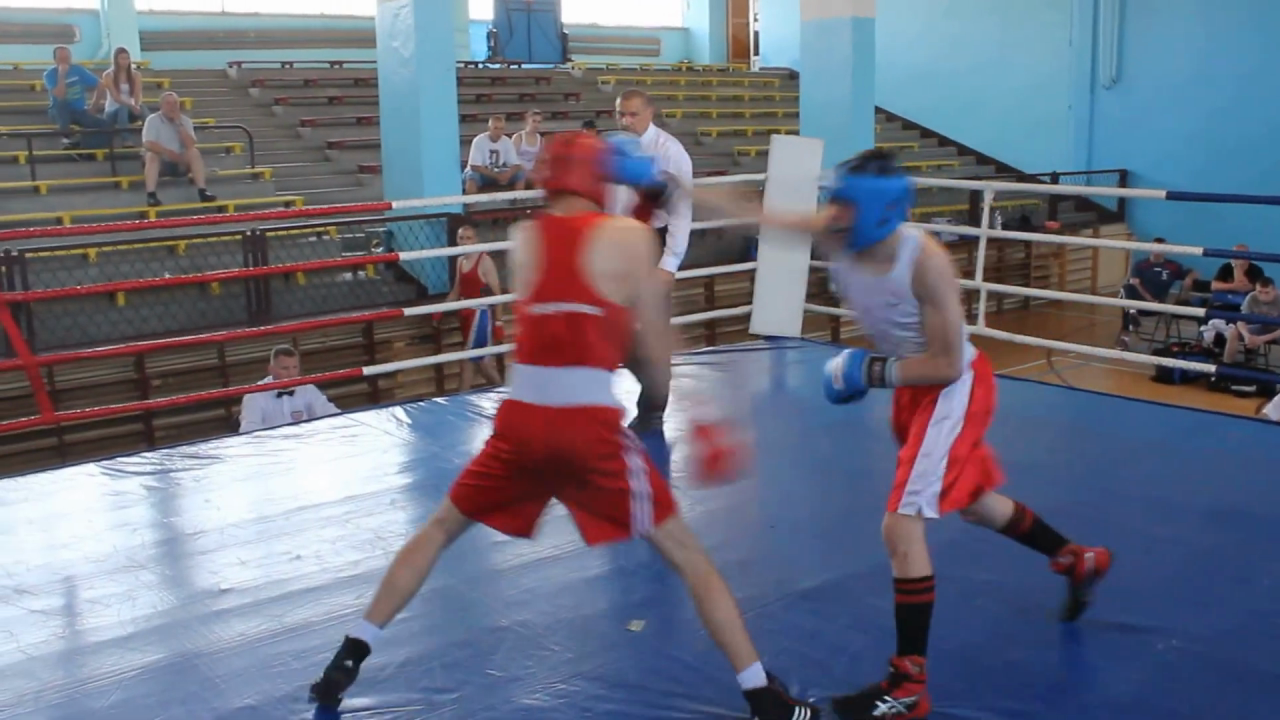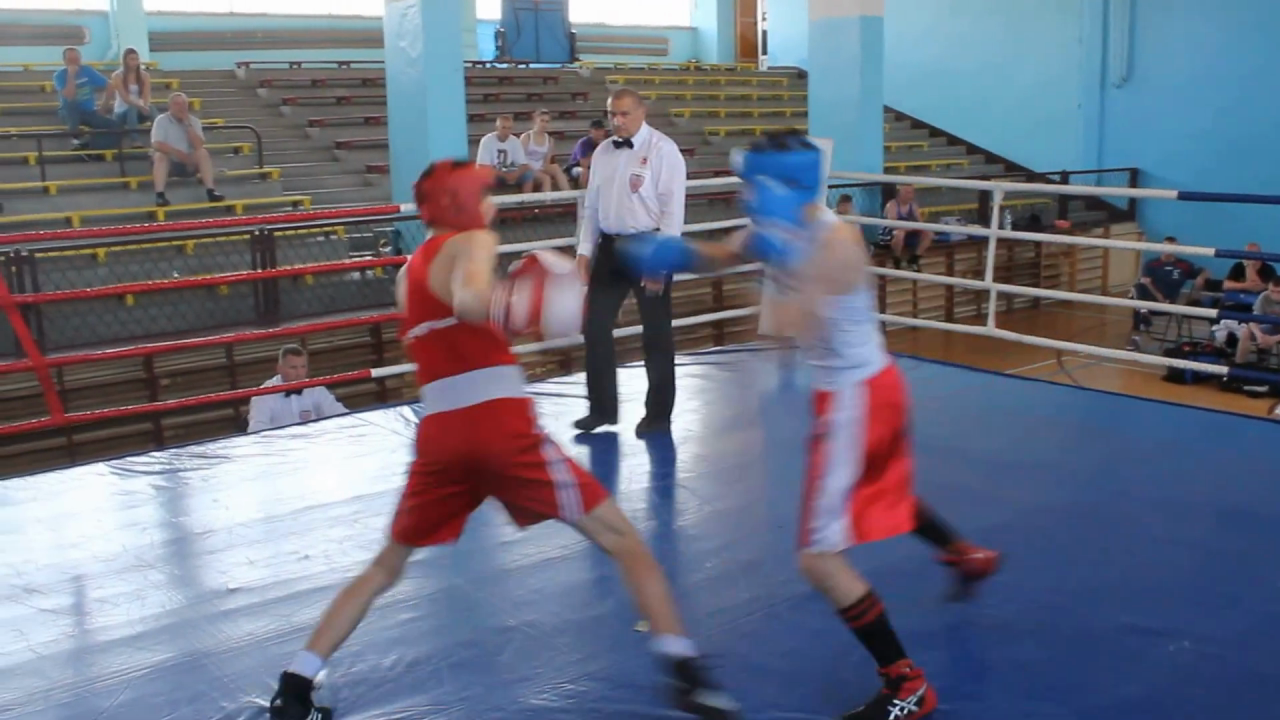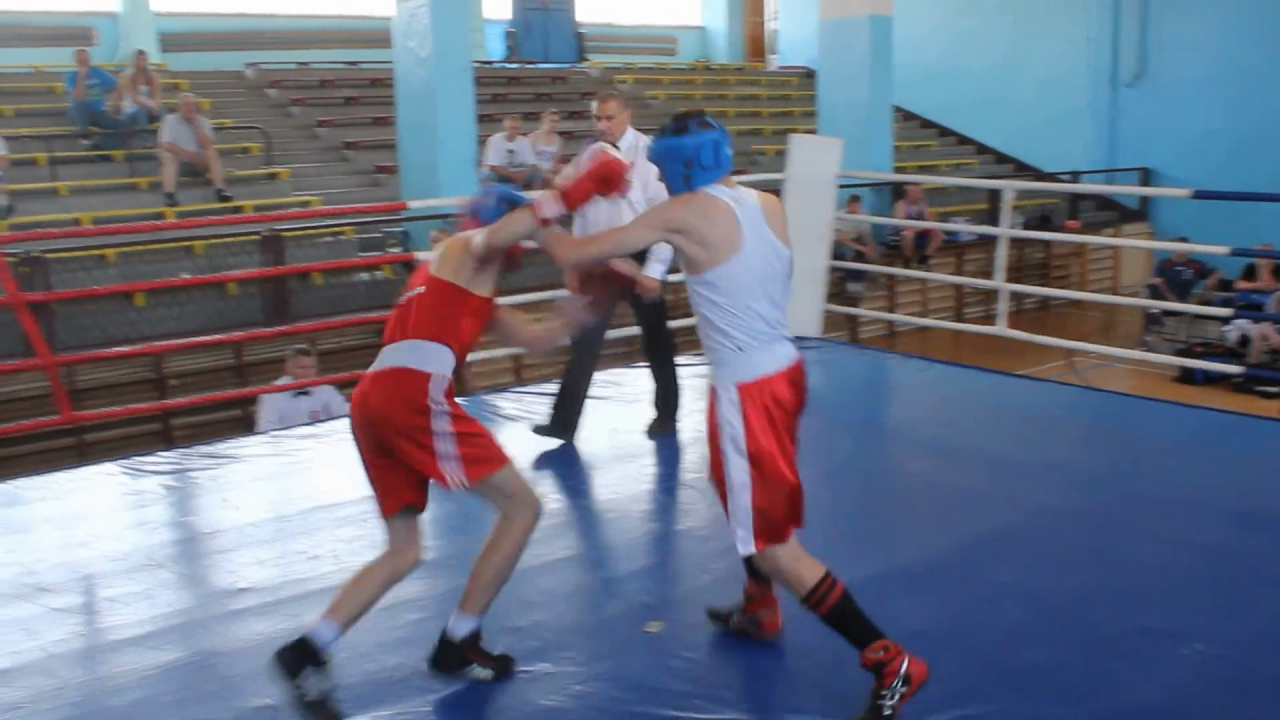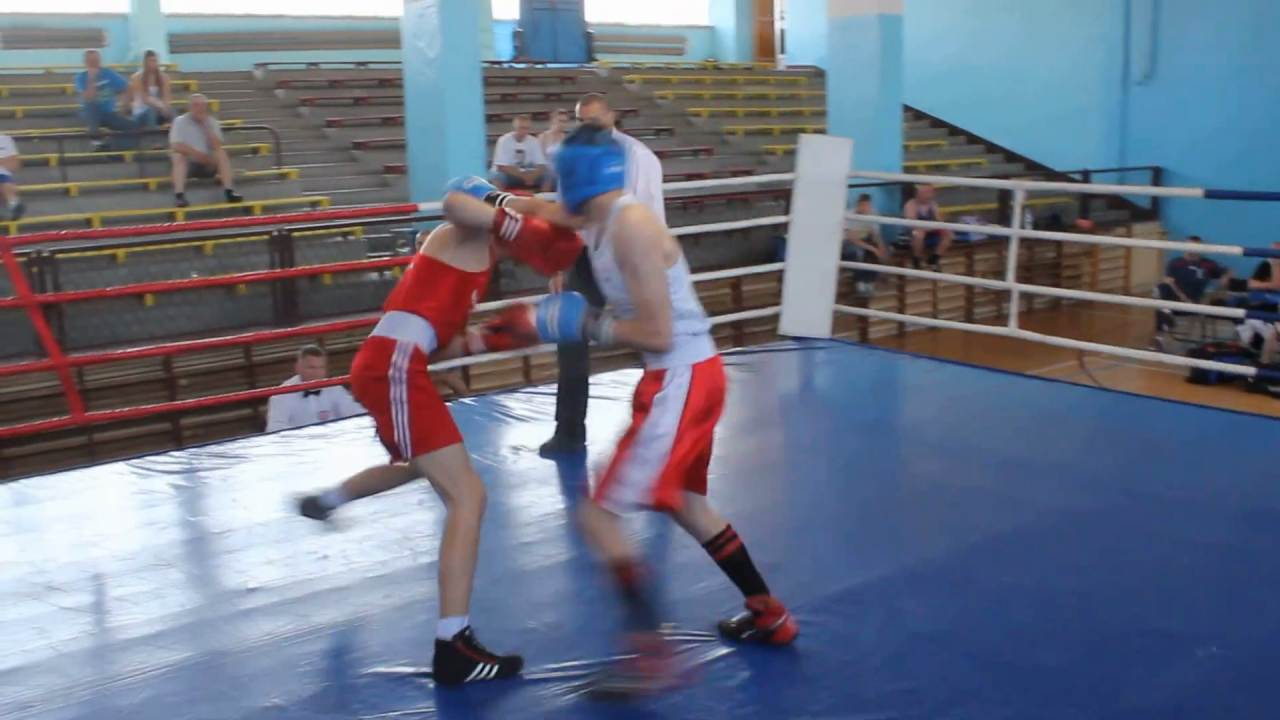
dt=0.2s
person 1, frame 1
left shoulder: (927, 259)
right shoulder: (838, 233)
left elbow: (947, 363)
right elbow: (757, 216)
left wrist: (873, 372)
left hip: (956, 386)
right hip: (914, 388)
left knee: (901, 526)
right knee: (971, 498)
right ankle: (1077, 560)
person 1, frame 2
left shoulder: (833, 240)
right shoulder: (773, 228)
left elbow: (800, 330)
right elbow: (719, 255)
left wrist: (782, 259)
right wrist: (678, 250)
left hip: (856, 399)
right hip: (851, 390)
left knee: (818, 558)
right knee: (885, 492)
right ankle: (965, 555)
person 1, frame 3
left shoulder: (683, 214)
right shoulder: (768, 204)
left elbow: (577, 253)
left hip: (747, 391)
right hip: (784, 372)
left knee: (764, 550)
right knee: (755, 501)
left ankle: (890, 662)
right ankle: (759, 610)
person 1, frame 4
left shoulder: (631, 228)
right shoulder: (612, 218)
left elbow: (656, 333)
left wrist: (586, 325)
left hip: (684, 378)
right hip: (685, 373)
left knee: (599, 516)
right knee: (682, 500)
left ankle: (648, 652)
right ankle: (770, 613)
person 2, frame 1
left shoulder: (524, 236)
right shoulder: (627, 235)
right elbow: (656, 346)
left hip: (521, 422)
right hip: (593, 428)
left knee: (440, 530)
right knee: (686, 556)
left ankle: (349, 658)
person 2, frame 2
left shoulder: (409, 271)
right shoulder: (470, 243)
right elbow: (465, 299)
left hip: (441, 433)
right hip: (502, 425)
left knee: (386, 565)
right knee: (623, 540)
right ankle: (684, 672)
person 2, frame 3
left shoulder: (483, 299)
right shoulder: (472, 247)
left elbow: (541, 339)
right elbow: (504, 231)
right wrist: (569, 195)
left hip: (376, 402)
right hip: (415, 398)
left knee: (403, 553)
right knee: (522, 507)
left ankle: (308, 650)
right ankle: (457, 643)
person 2, frame 4
left shoulder: (473, 267)
right shoulder: (467, 233)
left elbow: (441, 345)
right elbow: (455, 202)
left wrist: (494, 337)
right wrist: (522, 229)
left hip: (382, 363)
right hip: (393, 366)
left knee: (414, 465)
right knee: (468, 497)
left ankle: (328, 500)
right ankle: (453, 646)
person 3, frame 1
left shoulder: (669, 151)
left elbow: (680, 210)
right elbow: (601, 204)
left wrist: (669, 262)
left hip: (654, 243)
left ankle: (650, 409)
right ankle: (657, 387)
person 3, frame 2
left shoulder: (663, 150)
right shoulder: (602, 152)
left elbow: (673, 212)
right elbow: (591, 205)
right wrist: (584, 251)
right hip: (611, 246)
left knee: (656, 334)
right knee: (595, 325)
left ankle: (658, 413)
right ankle: (603, 407)
person 3, frame 3
left shoulder: (648, 154)
right shoulder: (589, 157)
right elbow: (582, 214)
left wrist: (654, 269)
left hip: (639, 254)
left knee: (655, 337)
right knee: (586, 338)
left ankle: (666, 413)
right ankle: (564, 420)
person 3, frame 4
left shoulder: (636, 156)
left elbow: (652, 215)
right elbow: (566, 218)
right wrist: (560, 269)
right hip: (586, 260)
right knee: (571, 344)
right ankle: (569, 431)
